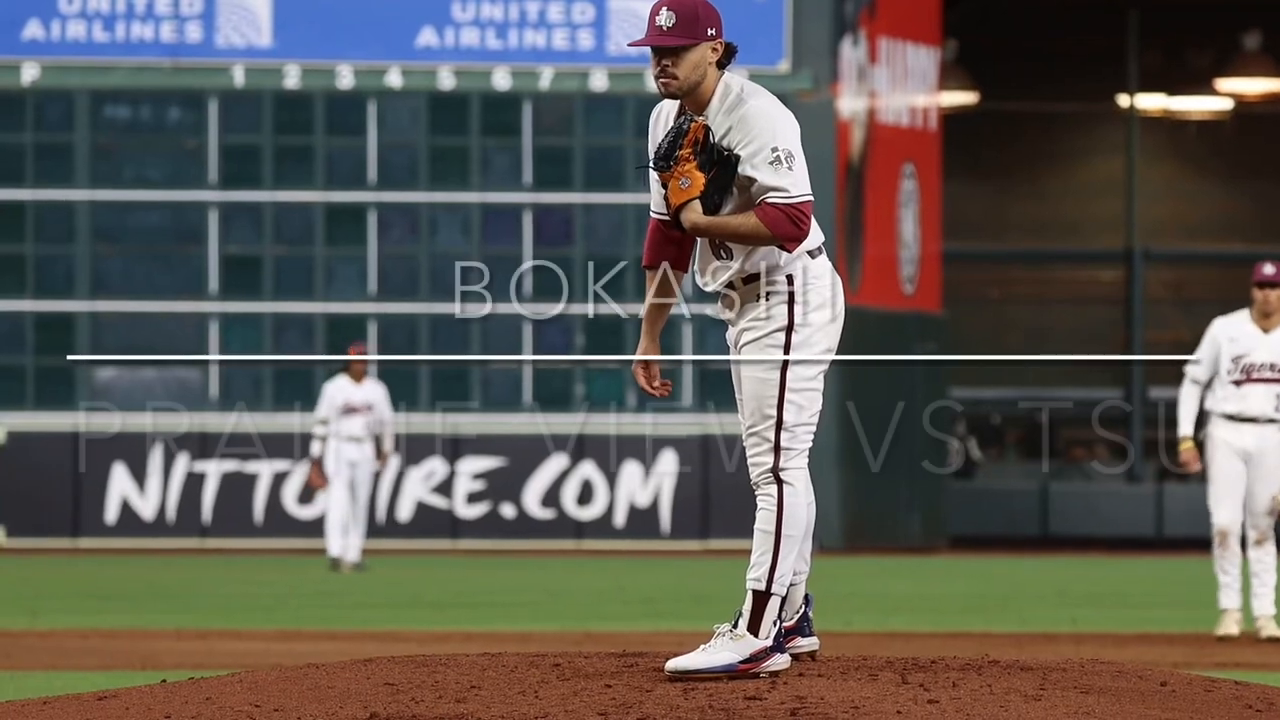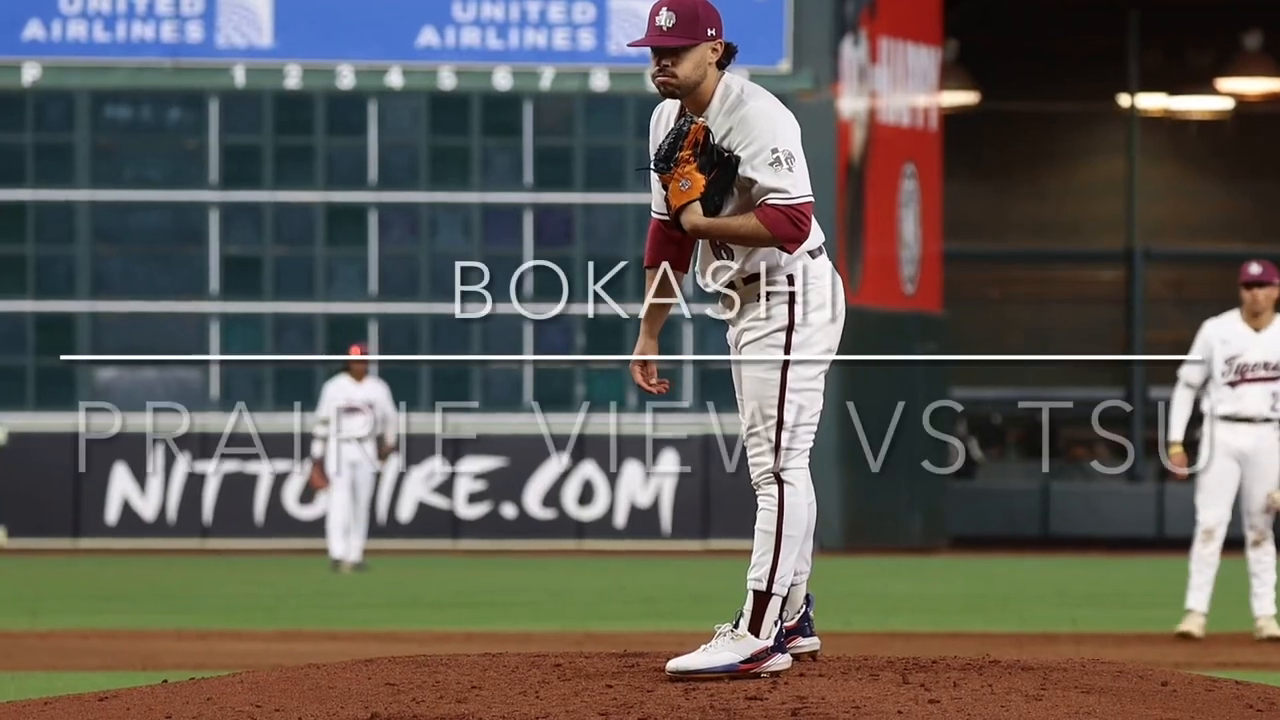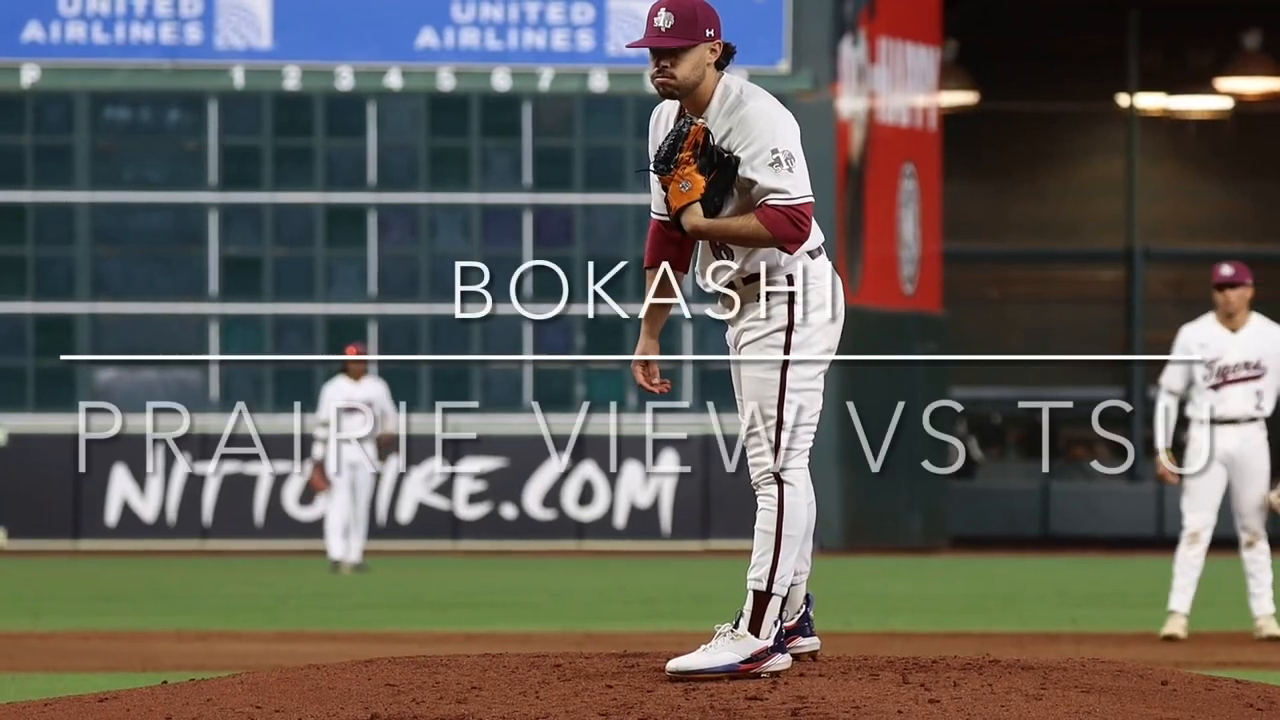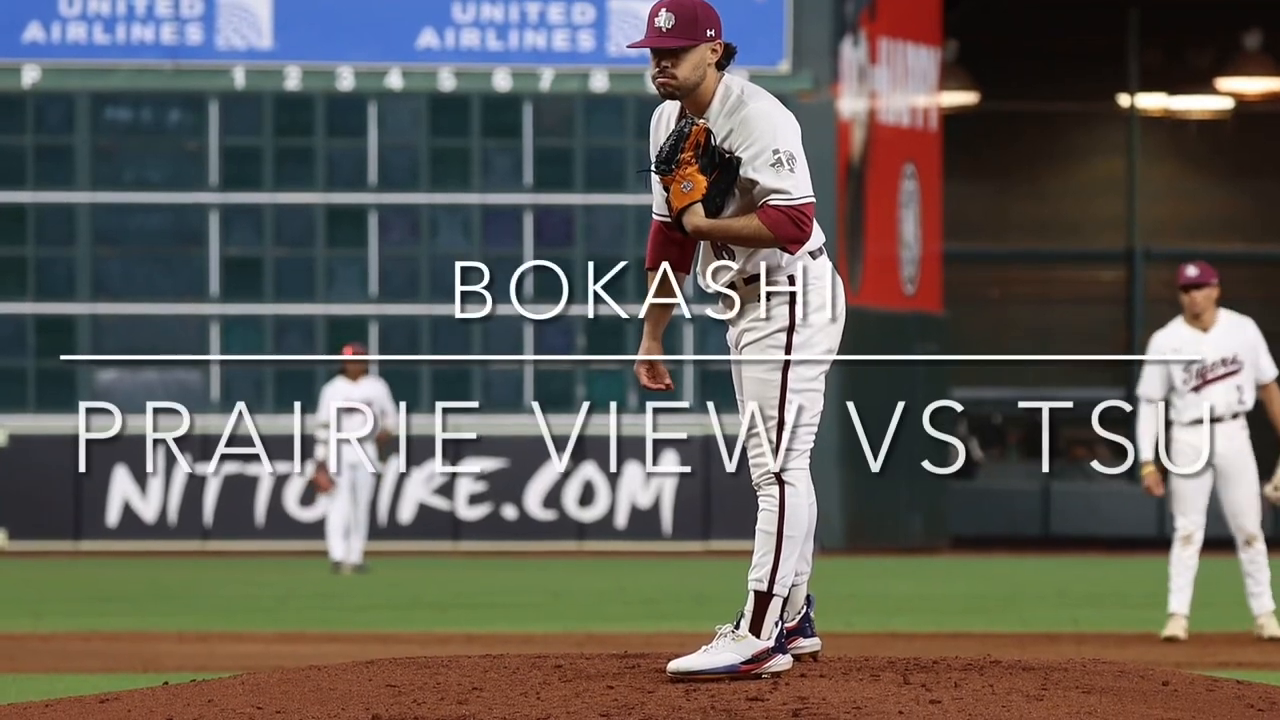
dt=0.2s
person 1, frame 1
left shoulder: (756, 115)
right shoulder: (666, 119)
left elbow: (790, 221)
right elbow: (666, 232)
left wrist: (701, 221)
right wrist: (649, 336)
left hip: (789, 298)
right hip: (743, 302)
left knee: (776, 464)
right knee: (774, 464)
left ankle: (758, 635)
right ankle: (791, 617)
person 1, frame 2
left shoulder: (756, 116)
right shoulder: (666, 119)
left elbow: (790, 223)
right elbow: (666, 233)
left wrist: (701, 223)
right wrist: (648, 334)
left hip: (790, 298)
right hip: (745, 301)
left knee: (777, 465)
right knee: (775, 465)
left ankle: (759, 635)
right ankle: (791, 617)
person 1, frame 3
left shoulder: (756, 116)
right shoulder: (665, 120)
left elbow: (791, 223)
right elbow: (666, 233)
left wrist: (701, 224)
right wrist: (649, 335)
left hip: (790, 298)
right hip: (743, 302)
left knee: (777, 465)
right knee: (775, 465)
left ankle: (759, 635)
right ankle: (791, 618)
person 1, frame 4
left shoulder: (757, 117)
right shoulder: (667, 120)
left elbow: (792, 223)
right elbow: (668, 235)
left wrist: (702, 225)
right wrist: (652, 336)
left hip: (791, 299)
right hip: (744, 303)
left knee: (778, 466)
right knee: (776, 467)
left ankle: (760, 636)
right ankle: (792, 617)
person 2, frame 1
right shoulder: (1224, 329)
right elbow: (1192, 383)
right wrist: (1185, 440)
right hip: (1225, 434)
right knee: (1226, 522)
right ankle: (1231, 610)
person 2, frame 2
right shoulder: (1215, 330)
right elbow: (1186, 386)
right wrist: (1175, 442)
right hip: (1220, 435)
right knee: (1211, 522)
right ankle: (1196, 611)
person 2, frame 3
right shoulder: (1193, 335)
right elbow: (1169, 394)
right wrist: (1163, 451)
right hip: (1205, 438)
right knee: (1196, 525)
right ankle: (1177, 614)
person 2, frame 4
left shoulder: (1243, 329)
right shoulder: (1165, 340)
right elbow: (1149, 403)
right wrist: (1147, 463)
left hip: (1233, 435)
right hip: (1188, 439)
left knee: (1248, 527)
right knee: (1187, 529)
right ankle: (1177, 616)
person 3, frame 1
left shoulder: (863, 42)
right shoulder: (846, 44)
left elbow: (866, 85)
right elbow: (844, 87)
left hip: (859, 118)
right hip: (849, 120)
left knee: (857, 191)
right knee: (848, 190)
left ankle: (855, 272)
right ankle: (849, 271)
person 3, frame 2
left shoulder: (864, 42)
right shoulder: (847, 44)
left elbow: (866, 85)
right elbow: (845, 87)
left hip: (860, 118)
right hip: (849, 119)
left knee: (857, 191)
right knee: (849, 192)
left ankle: (856, 272)
right ankle: (850, 272)
person 3, frame 3
left shoulder: (864, 42)
right shoulder: (846, 45)
left elbow: (866, 85)
right elbow: (843, 88)
left hip: (859, 119)
right hip: (849, 119)
left knee: (857, 191)
right knee: (849, 194)
left ankle: (856, 272)
right ankle: (850, 274)
person 3, frame 4
left shoulder: (864, 43)
right shoulder: (846, 45)
left elbow: (867, 86)
right elbow: (844, 88)
left hip: (860, 119)
right hip: (849, 119)
left knee: (858, 194)
right knee: (849, 194)
left ankle: (857, 273)
right ankle: (851, 272)
person 4, frame 1
left shoulder: (378, 389)
right shoulder: (333, 386)
left elbow: (386, 421)
right elbow: (321, 421)
left wrist: (386, 451)
right wrist: (315, 457)
left hip: (365, 451)
right hip: (337, 448)
left knee: (360, 505)
right knee: (338, 501)
left ankle: (354, 557)
right ankle: (335, 554)
person 4, frame 2
left shoulder: (379, 387)
right shoulder: (333, 386)
left elbow: (390, 417)
right elbow: (322, 422)
left wrist: (389, 443)
right wrist: (317, 458)
left hip: (366, 450)
right hip: (338, 449)
left knee: (361, 505)
right knee: (339, 502)
left ankle: (355, 556)
right ankle: (338, 555)
person 4, frame 3
left shoulder: (378, 386)
right shoulder: (332, 388)
left elbow: (389, 414)
right elbow: (322, 423)
left wrist: (388, 433)
right wrist: (317, 460)
left hip: (366, 451)
right hip: (338, 450)
left knee: (361, 505)
right knee: (338, 503)
left ankle: (355, 557)
right ankle: (337, 557)
person 4, frame 4
left shoulder: (377, 385)
right shoulder: (331, 389)
left elbow: (390, 413)
right elbow: (323, 425)
left wrist: (386, 431)
right wrist: (320, 461)
left hip: (366, 451)
right hip: (339, 450)
left knee: (362, 505)
right knee: (338, 504)
left ankle: (356, 558)
right ankle: (338, 558)
